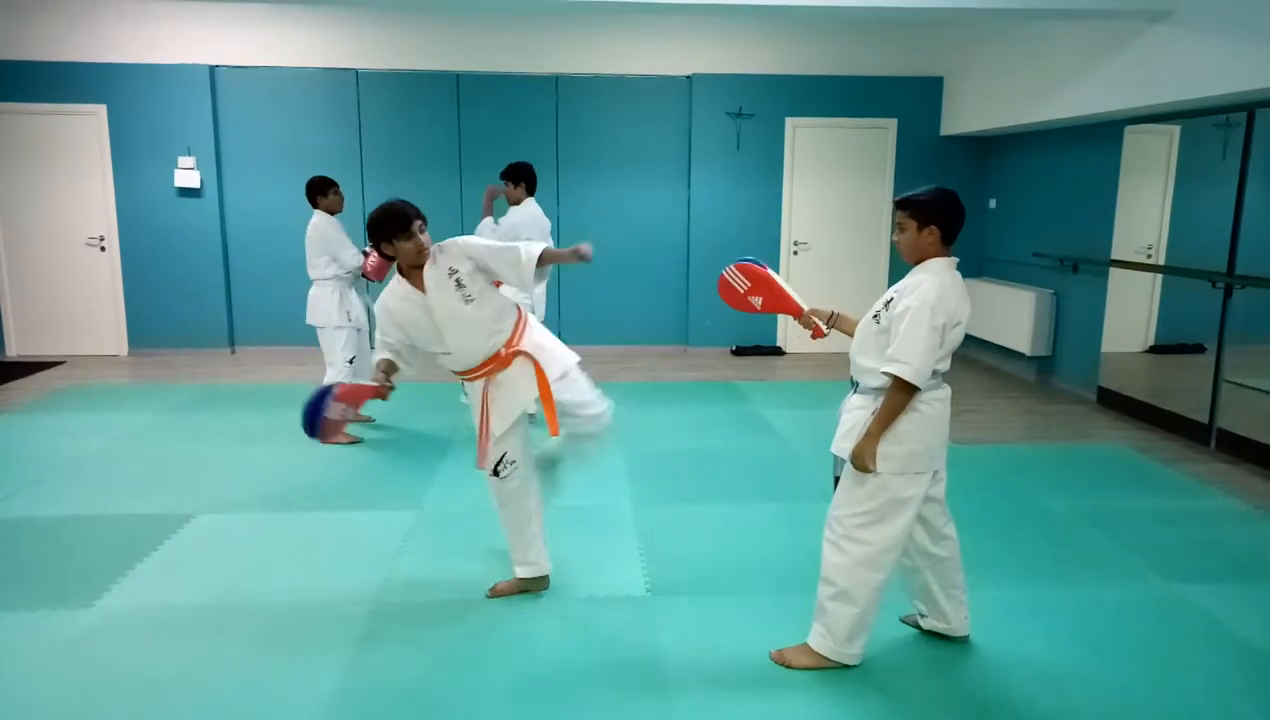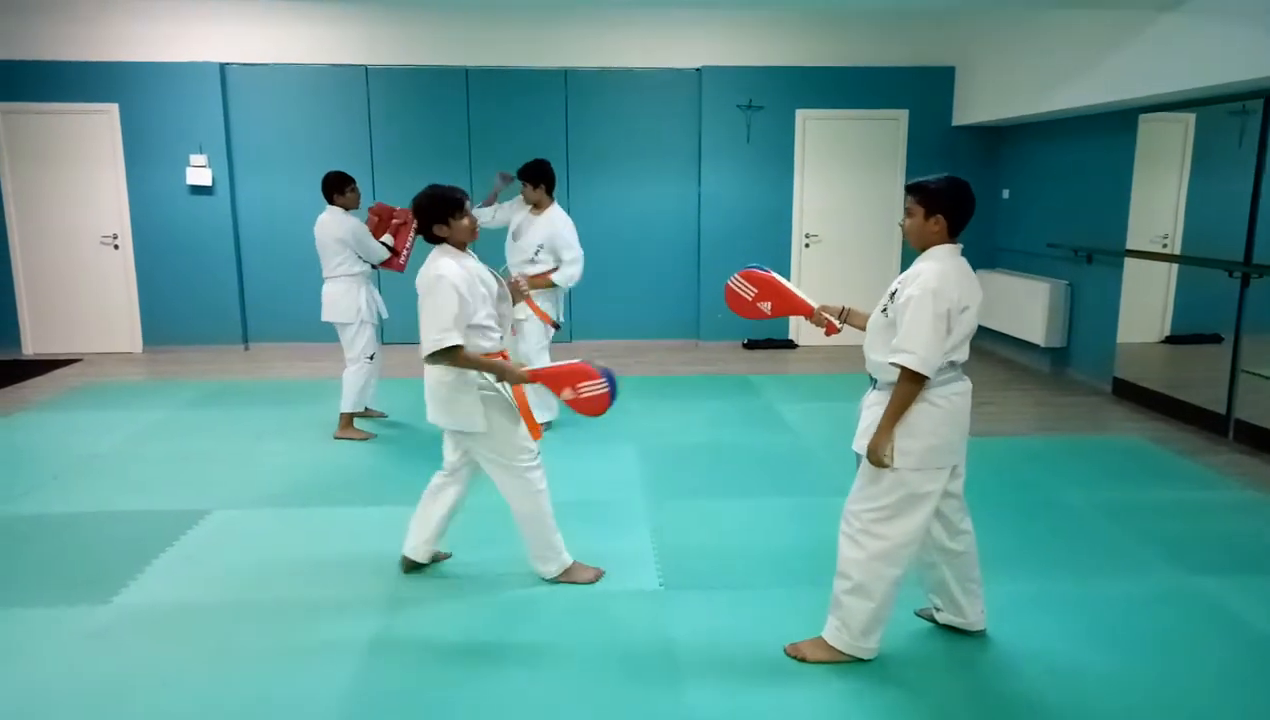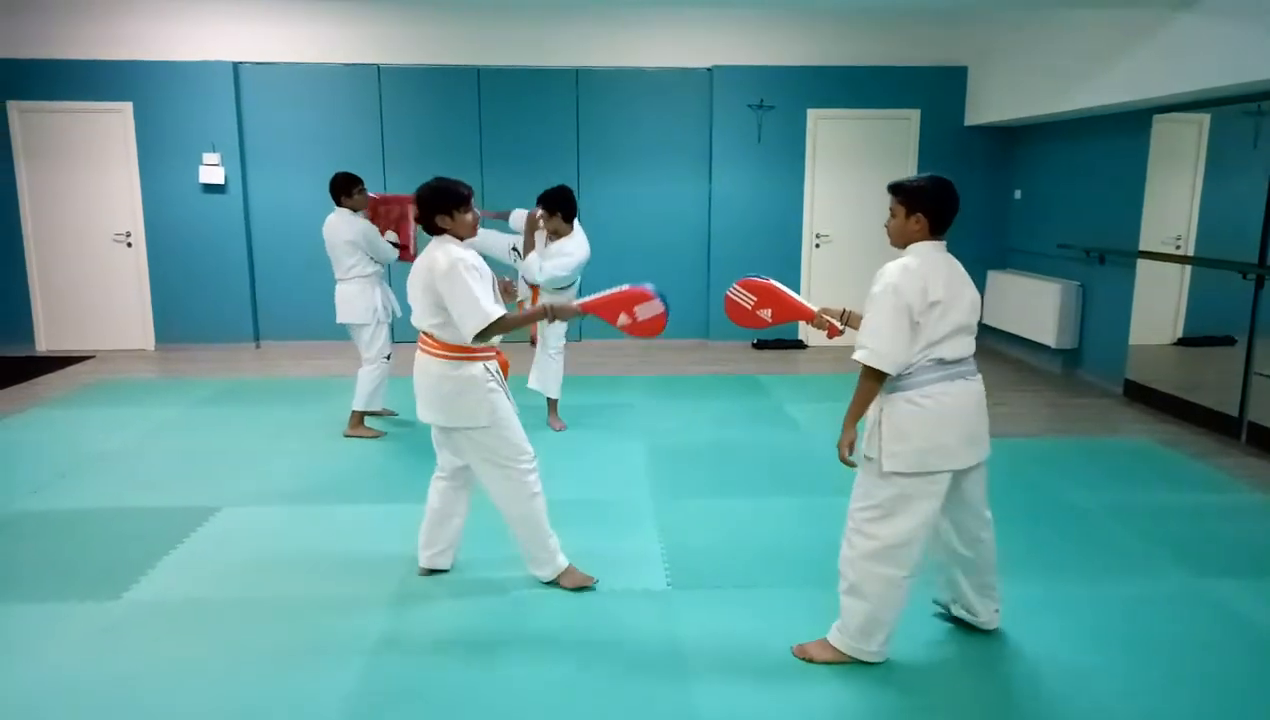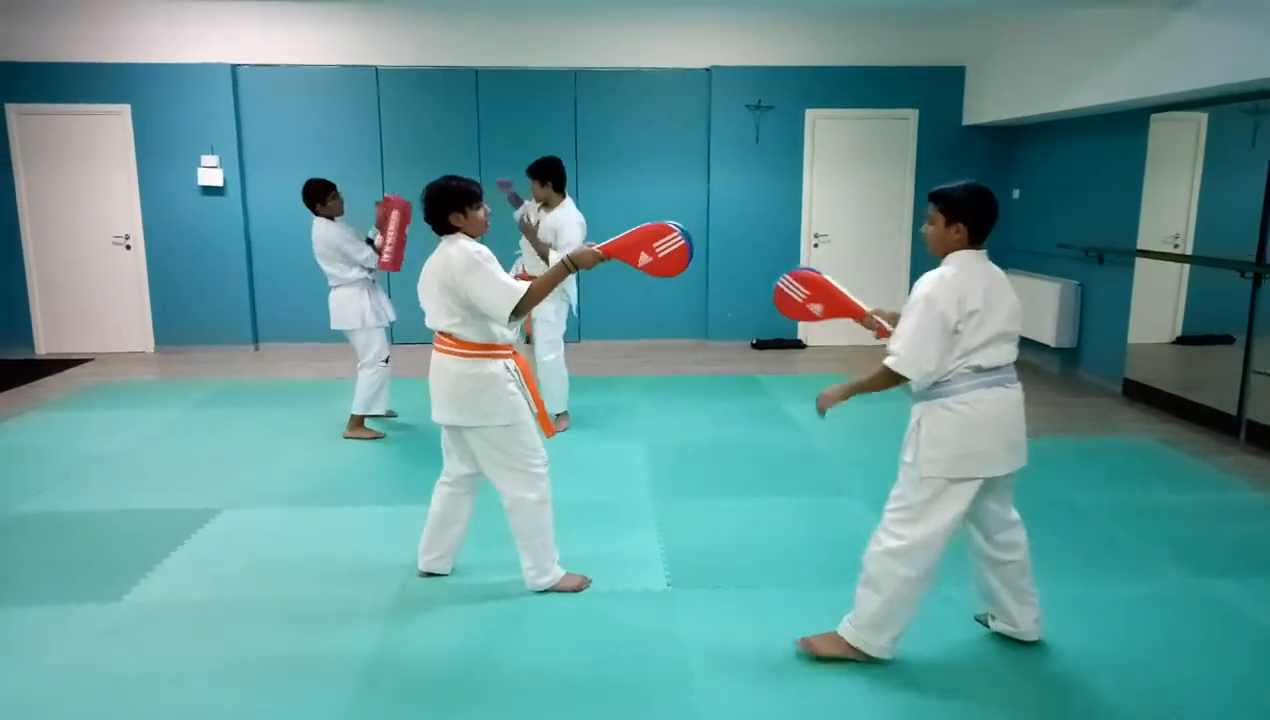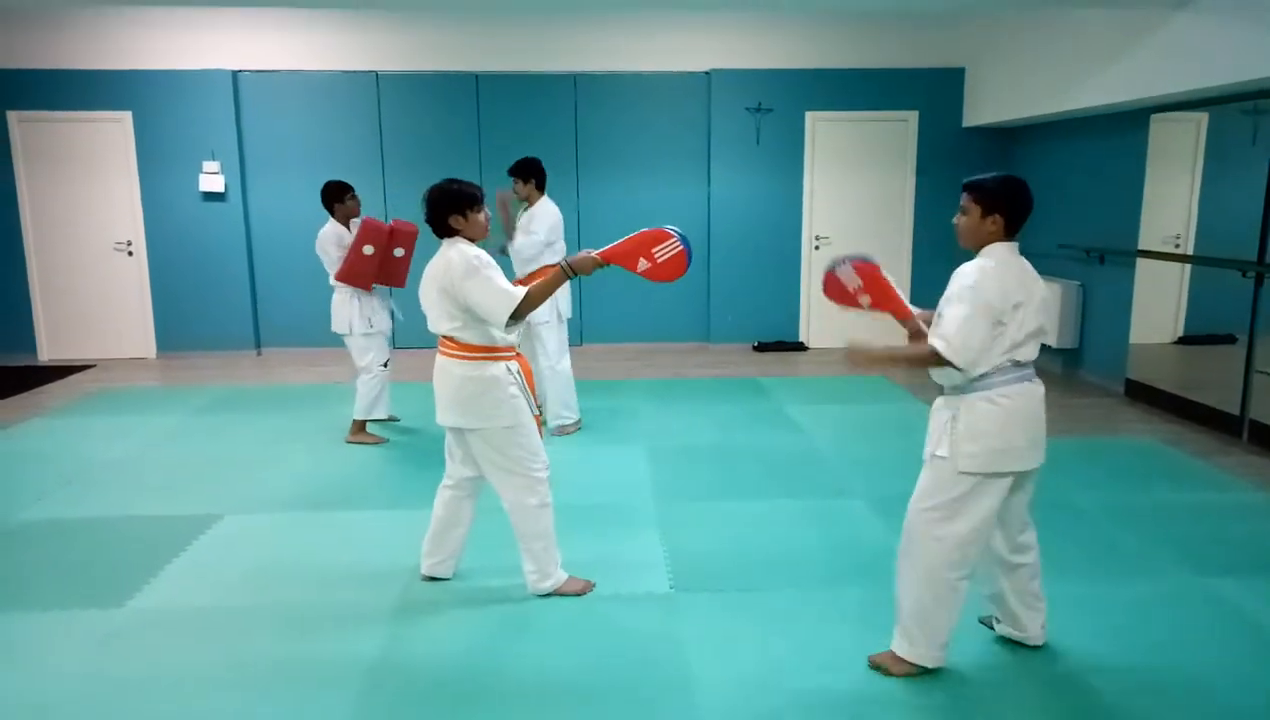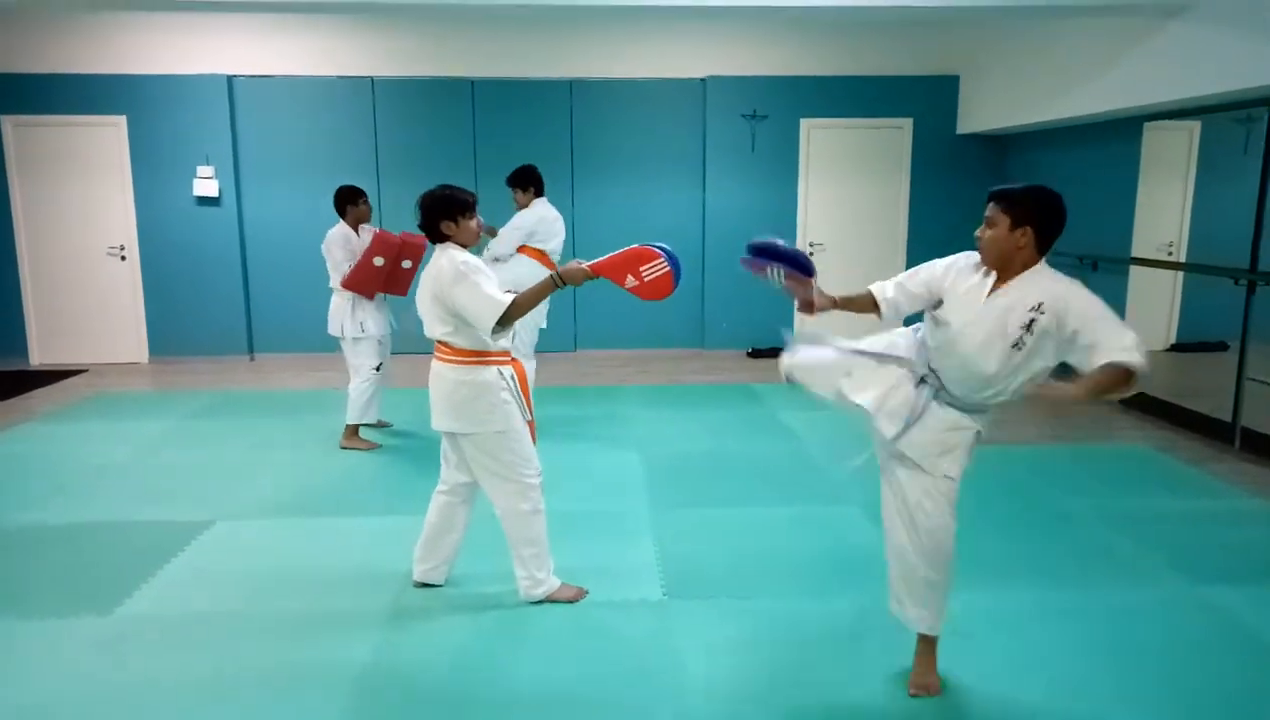
dt=0.4s
person 1, frame 1
left shoulder: (928, 291)
right shoulder: (936, 282)
left elbow: (906, 375)
right elbow: (893, 339)
left wrist: (870, 438)
right wrist: (830, 318)
left hip: (898, 423)
right hip: (917, 422)
left knee: (856, 531)
right knee: (926, 522)
left ankle: (833, 643)
right ankle: (946, 616)
person 1, frame 2
left shoulder: (929, 278)
right shoulder: (954, 271)
left elbow: (914, 365)
left wrist: (883, 430)
right wrist: (843, 315)
left hip: (918, 415)
right hip: (941, 411)
left knee: (874, 524)
right knee: (944, 516)
left ankle: (848, 638)
right ankle: (962, 611)
person 1, frame 3
left shoulder: (899, 275)
right shoulder: (954, 272)
left elbow: (880, 360)
left wrist: (851, 423)
right wrist: (846, 316)
left hip: (916, 415)
right hip: (963, 403)
left knee: (878, 528)
right knee: (967, 515)
left ankle: (855, 640)
right ankle: (977, 608)
person 1, frame 4
left shoulder: (939, 285)
right shoulder: (997, 281)
left elbow: (907, 366)
left wrist: (843, 392)
right wrist: (898, 320)
left hip: (954, 420)
right hip: (1002, 411)
left knee: (908, 528)
right knee: (998, 523)
left ankle: (862, 634)
right ankle: (1019, 620)
person 1, frame 5
left shoulder: (979, 276)
right shoulder: (1022, 273)
left elbow: (950, 351)
left wrist: (882, 355)
right wrist: (924, 319)
left hip: (981, 417)
right hip: (1018, 409)
left knee: (935, 529)
right knee: (1010, 526)
left ankle: (917, 649)
right ankle: (1024, 623)
person 1, frame 6
left shoulder: (1065, 302)
right shoulder: (961, 268)
left elbow: (1125, 361)
right elbow: (890, 295)
left wrist: (1082, 390)
right wrist: (830, 300)
left hip: (944, 424)
right hip: (899, 373)
left knee: (924, 532)
right knee: (819, 359)
left ankle: (925, 651)
right ankle: (794, 360)
person 2, frame 1
left shoulder: (460, 252)
right shoulder: (391, 305)
left elbow: (531, 256)
right elbow: (392, 350)
left wrist: (567, 254)
right wrist: (384, 372)
left hip: (528, 351)
right hip: (491, 385)
left knee: (590, 415)
right knee: (509, 476)
right ankle: (532, 571)
person 2, frame 2
left shoulder: (464, 262)
right shoulder: (443, 275)
left elbow: (481, 314)
right elbow: (439, 348)
left wrist: (511, 297)
right wrist: (496, 368)
left hip: (471, 380)
right hip: (471, 387)
left knee: (458, 468)
right knee: (522, 468)
left ankle: (419, 551)
right ankle: (556, 563)
person 2, frame 3
left shoulder: (431, 258)
right shoulder: (456, 260)
right elbow: (482, 328)
left wrist: (496, 296)
right wrist: (546, 311)
left hip: (440, 372)
right hip: (464, 378)
left knee: (454, 468)
right knee: (515, 468)
left ankle: (433, 556)
right ankle: (551, 565)
person 2, frame 4
left shoulder: (438, 260)
right shoulder: (469, 256)
right elbow: (517, 304)
left wrist: (508, 285)
right wrist: (570, 263)
left hip: (453, 372)
right hip: (483, 376)
left knee: (460, 472)
right knee: (528, 474)
left ankle: (433, 558)
right ankle: (544, 572)
person 2, frame 5
left shoulder: (441, 262)
right shoulder: (468, 260)
right elbow: (515, 310)
right wrist: (568, 269)
left hip: (458, 374)
right hip: (485, 379)
left knee: (462, 475)
right knee: (528, 476)
left ankle: (436, 563)
right ankle: (547, 575)
person 2, frame 6
left shoulder: (439, 266)
right shoulder: (460, 266)
right elbow: (501, 316)
right wrist: (558, 279)
left hip: (456, 379)
right hip: (480, 384)
left knee: (457, 481)
right knee: (521, 481)
left ankle: (428, 568)
right ankle: (539, 582)
person 3, frame 1
left shoulder: (325, 223)
right shoulder: (325, 225)
left elbow: (342, 261)
right elbow: (353, 260)
left wrist: (367, 260)
left hip: (341, 297)
right hip: (333, 299)
left knee: (358, 357)
right knee: (341, 362)
person 3, frame 2
left shoulder: (323, 221)
right shoulder: (349, 224)
right elbow: (377, 255)
left wrist: (374, 234)
right wrist: (391, 233)
left hip: (339, 291)
right hip: (352, 294)
left knee: (367, 354)
right knee: (361, 358)
left ankle: (360, 406)
right ankle: (345, 425)
person 3, frame 3
left shoulder: (332, 221)
right shoulder: (359, 226)
right elbow: (388, 254)
left wrist: (381, 232)
right wrist: (396, 235)
left hip: (352, 292)
right hip: (365, 295)
left knee: (374, 354)
right knee: (377, 358)
left ankle: (370, 405)
right ankle: (355, 424)
person 3, frame 4
left shoulder: (331, 226)
right shoulder: (330, 233)
left elbow: (362, 245)
right elbow: (371, 260)
left wrist: (376, 232)
right wrist: (381, 238)
left hip: (358, 298)
right hip: (356, 300)
left knee: (374, 357)
right knee: (376, 361)
left ankle: (371, 406)
right ankle: (355, 425)
person 3, frame 5
left shoulder: (360, 226)
right shoulder: (328, 235)
left hip: (372, 301)
right hip: (354, 306)
left knee: (379, 362)
right knee: (375, 367)
left ankle: (373, 411)
right ankle: (357, 430)
person 3, frame 6
left shoulder: (369, 232)
right shoulder: (336, 237)
left hip: (372, 306)
right hip: (352, 310)
left knee: (377, 366)
right knee: (367, 370)
left ankle: (366, 416)
right ankle: (350, 434)
person 4, frame 1
left shoulder: (521, 215)
right shoulder: (539, 218)
left elbow: (488, 238)
left wrist: (487, 203)
left hip: (514, 291)
right hip: (529, 290)
person 4, frame 2
left shoulder: (560, 224)
right shoulder: (520, 206)
left elbow: (573, 270)
right elbow: (483, 215)
left wrist: (533, 284)
right wrist: (497, 188)
left hip: (539, 298)
left knee: (534, 355)
right knee: (515, 351)
left ankle: (542, 416)
person 4, frame 3
left shoulder: (576, 251)
right shoulder: (548, 223)
left elbow: (534, 275)
right elbow: (519, 218)
left wrist: (528, 235)
right wrist: (485, 214)
left hip: (556, 293)
right hip: (530, 260)
left knee: (552, 346)
right knee: (478, 238)
left ankle: (552, 411)
person 4, frame 4
left shoulder: (570, 221)
right shoulder: (541, 204)
right elbow: (523, 211)
left wrist: (533, 239)
right wrist: (510, 194)
left hip: (551, 292)
right hip: (526, 277)
left knee: (548, 352)
left ankle: (560, 411)
person 4, frame 5
left shoulder: (546, 213)
right shoulder: (530, 211)
left elbow: (523, 248)
left wrist: (505, 216)
right wrist: (506, 247)
left knee: (552, 356)
right knee: (530, 354)
left ankle: (568, 417)
person 4, frame 6
left shoulder: (529, 216)
right shoulder: (556, 218)
left elbow: (502, 248)
left wrist: (486, 251)
right wrist: (496, 233)
left hip: (520, 273)
right hip: (540, 281)
right knee: (522, 351)
